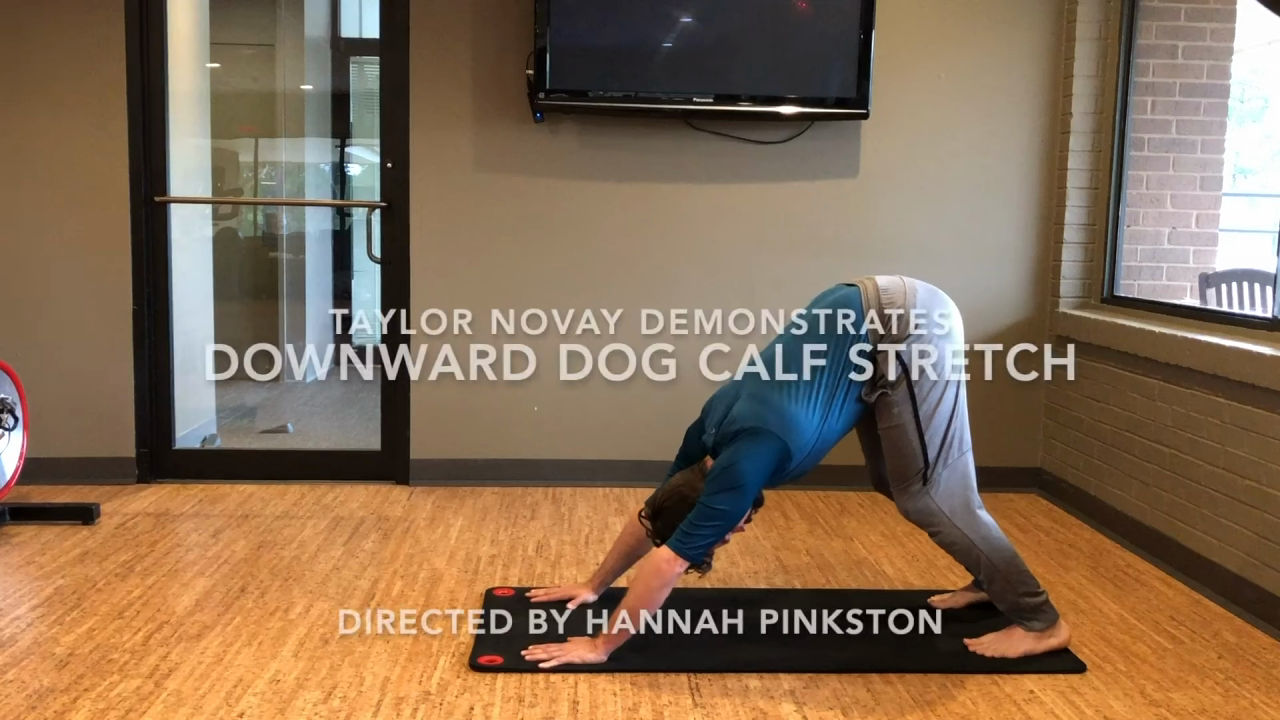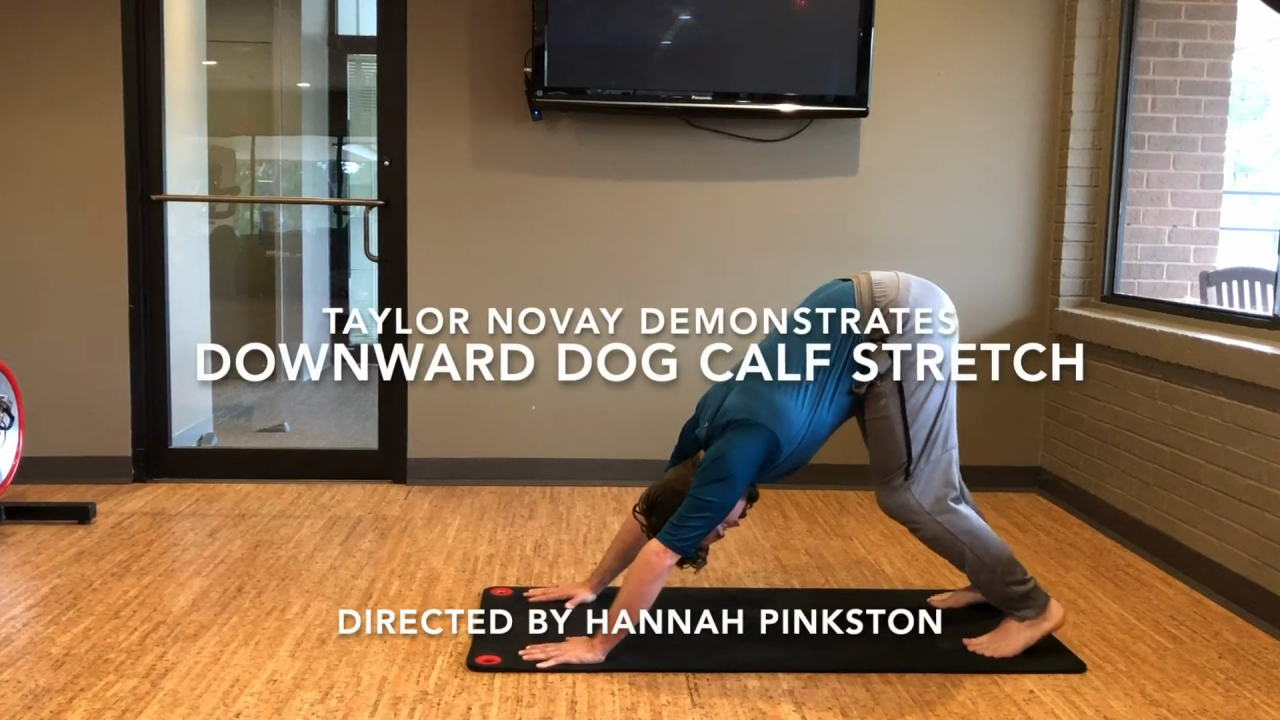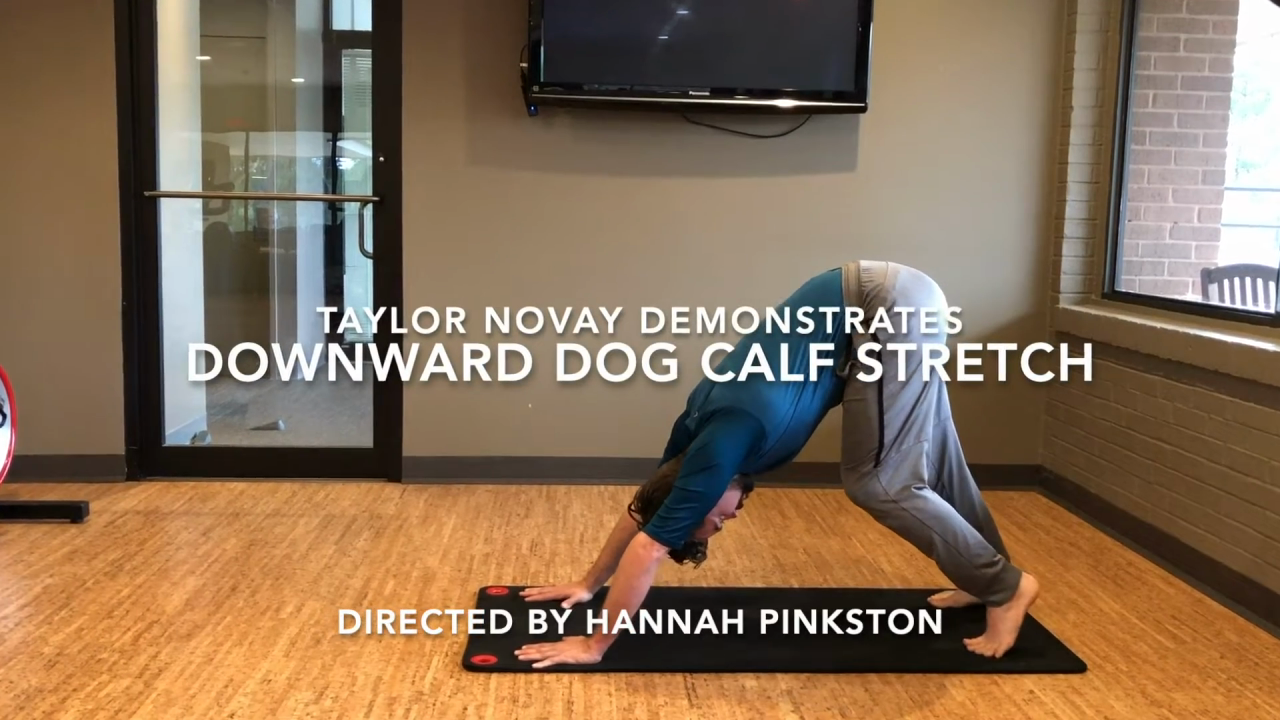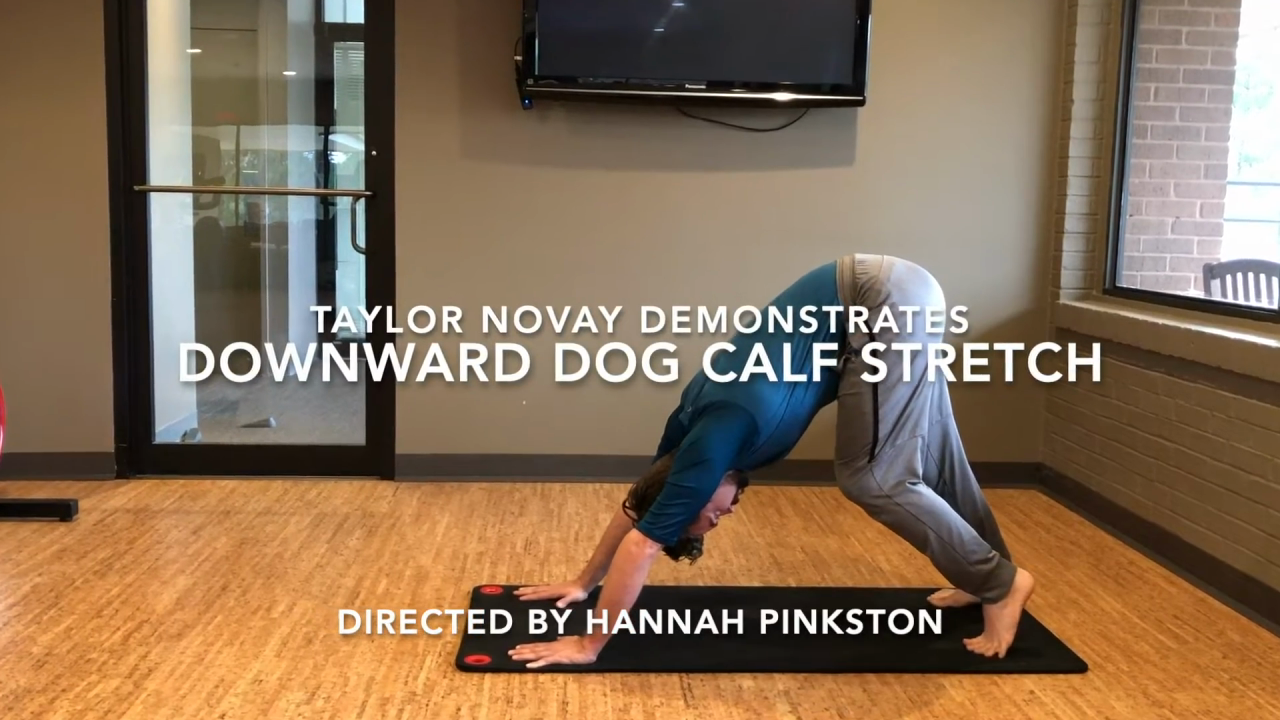
dt=0.7s
person 1, frame 1
left shoulder: (745, 461)
right shoulder: (709, 432)
left elbow: (668, 561)
right elbow: (654, 513)
left wrist: (602, 646)
right wrist: (593, 585)
left hip: (907, 328)
right hip: (876, 316)
left knee: (928, 496)
right knee: (894, 481)
left ankle: (1038, 621)
right ankle: (992, 580)
person 1, frame 2
left shoulder: (733, 456)
right shoulder: (705, 431)
left elbow: (658, 554)
right elbow: (650, 512)
left wrist: (598, 645)
right wrist: (591, 585)
left hip: (900, 320)
right hip: (882, 310)
left knee: (910, 492)
right knee: (924, 477)
left ankle: (1030, 607)
right ankle: (992, 581)
person 1, frame 3
left shoulder: (721, 449)
right shoulder: (700, 425)
left elbow: (648, 547)
right elbow: (645, 506)
left wrist: (594, 645)
right wrist: (589, 584)
left hip: (888, 307)
right hip: (886, 301)
left knee: (880, 483)
right knee: (933, 465)
left ankle: (1006, 588)
right ankle: (985, 576)
person 1, frame 4
left shoulder: (712, 445)
right shoulder: (692, 421)
left elbow: (640, 544)
right elbow: (637, 505)
left wrist: (589, 645)
right wrist: (584, 583)
left hip: (886, 300)
right hip: (891, 295)
left knee: (873, 478)
right knee: (932, 462)
left ankle: (1000, 583)
right ankle: (984, 575)
